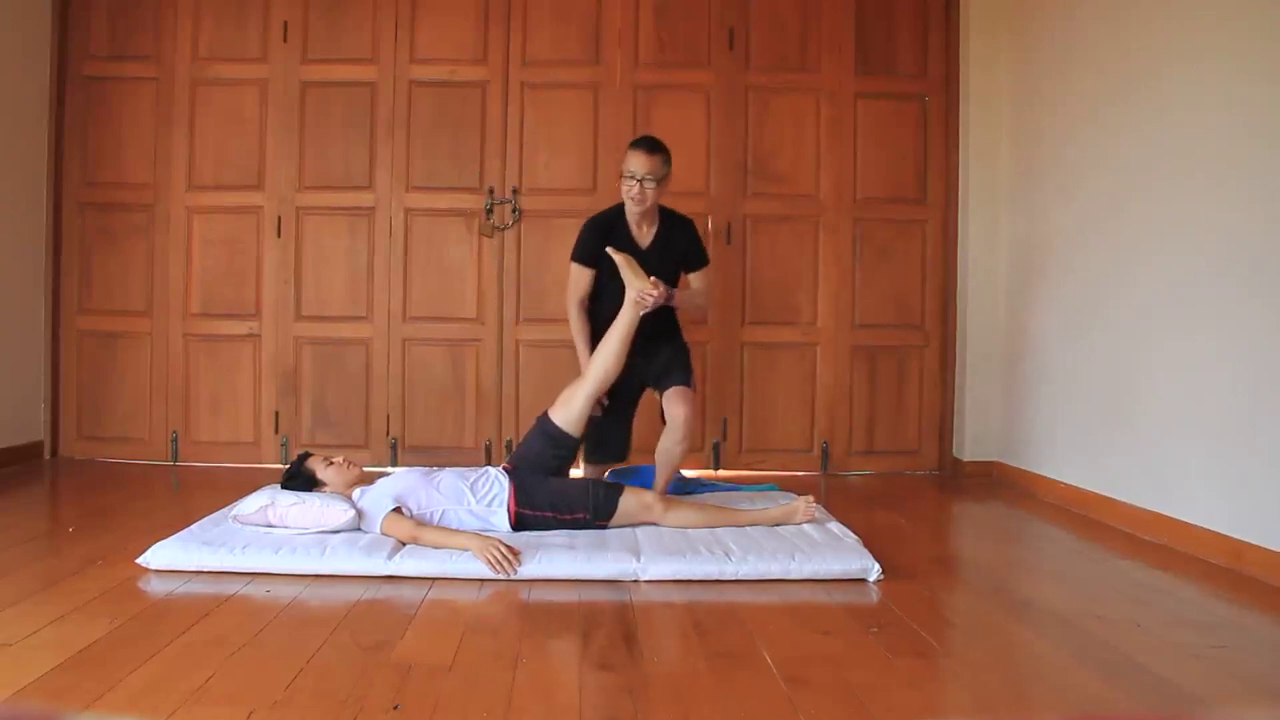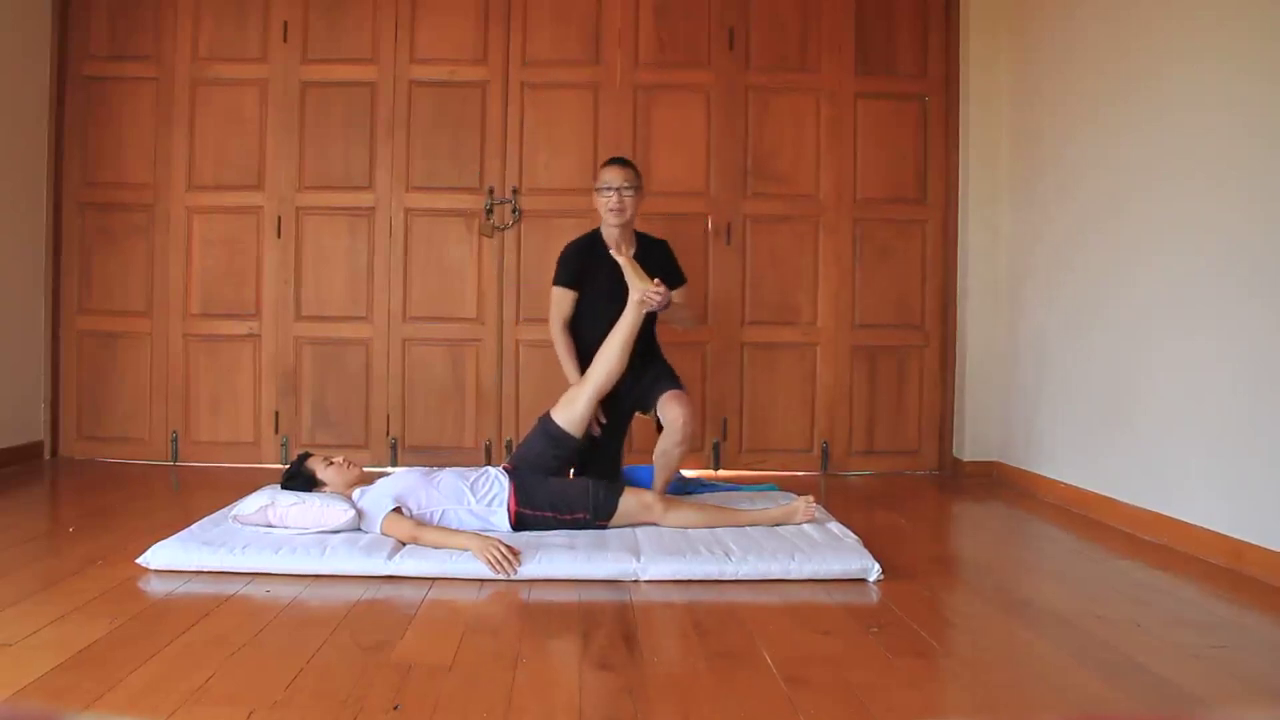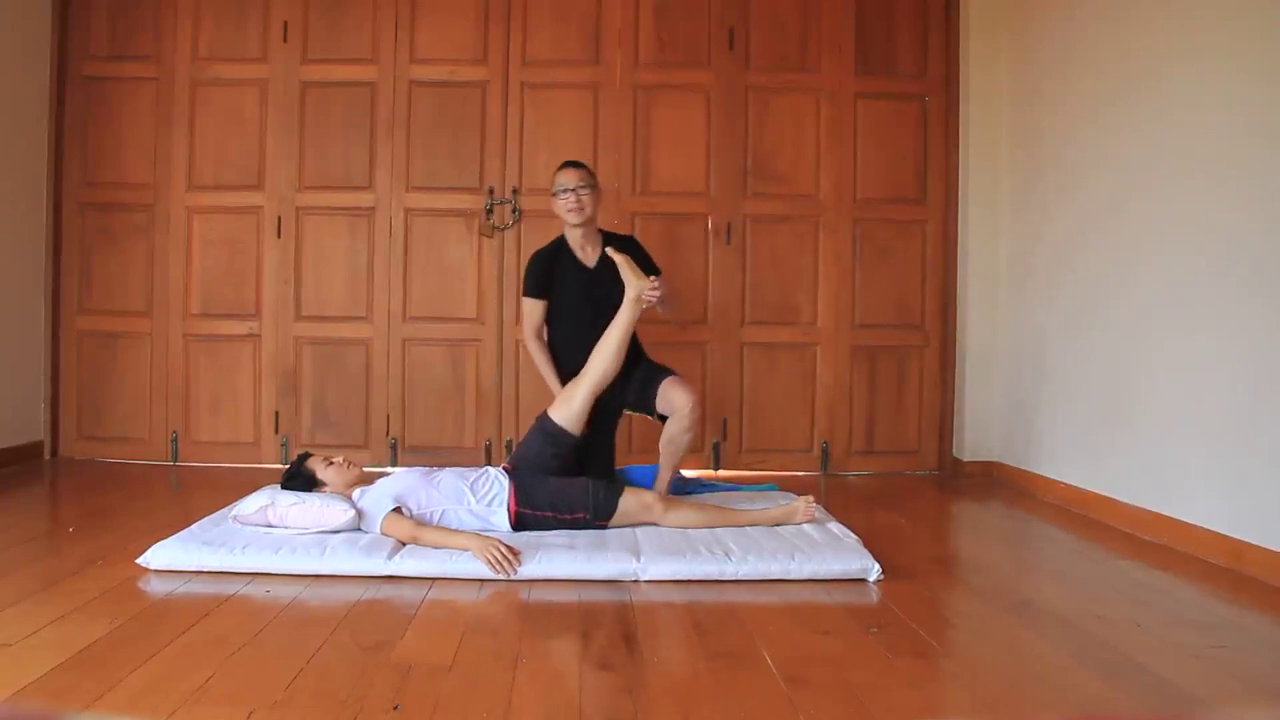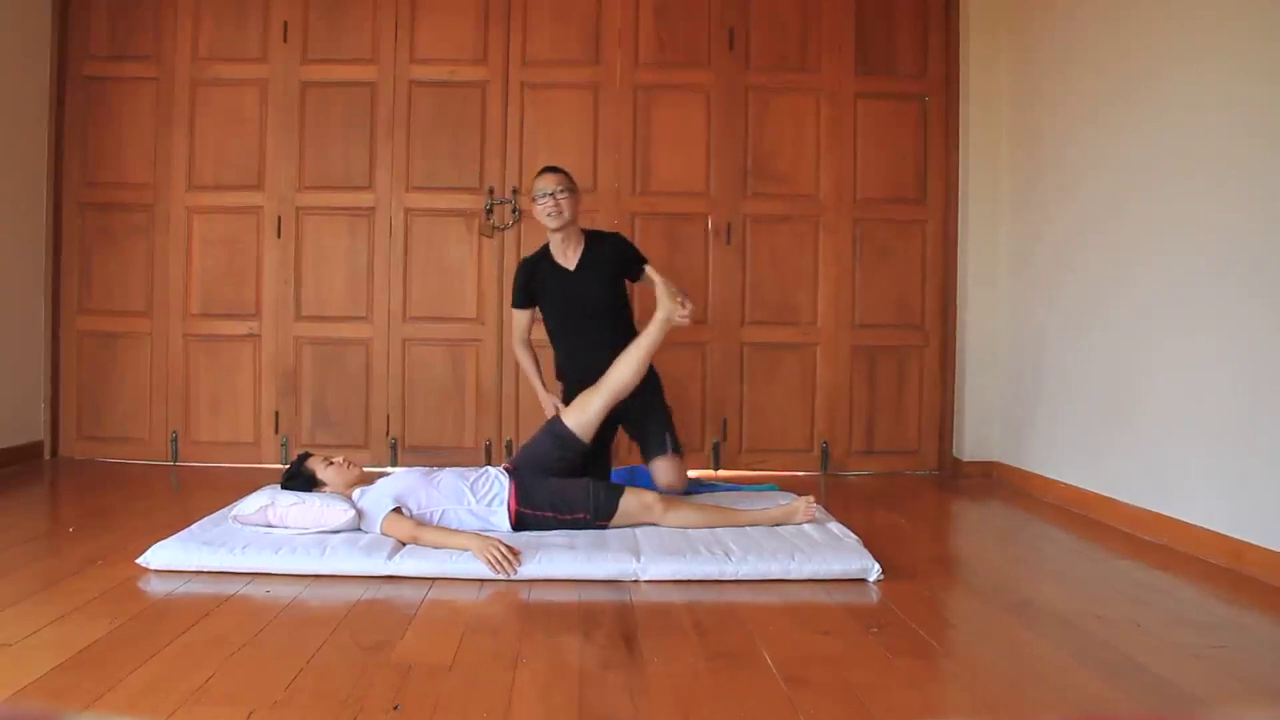
dt=0.3s
person 1, frame 1
left shoulder: (388, 483)
right shoulder: (369, 508)
right elbow: (415, 532)
right wrist: (473, 540)
left hip: (514, 478)
right hip: (518, 508)
left knee: (584, 389)
right knee: (652, 505)
left ankle: (633, 301)
right ankle: (771, 515)
person 1, frame 2
left shoulder: (387, 483)
right shoulder: (369, 507)
right elbow: (414, 532)
right wrist: (473, 540)
left hip: (513, 477)
right hip: (517, 508)
left knee: (585, 392)
right knee: (652, 506)
left ankle: (636, 303)
right ankle: (769, 517)
person 1, frame 3
left shoulder: (386, 482)
right shoulder: (369, 507)
right elbow: (415, 532)
right wrist: (474, 540)
left hip: (514, 478)
right hip: (518, 508)
left knee: (581, 390)
right knee: (652, 505)
left ankle: (632, 300)
right ankle: (773, 516)
person 1, frame 4
left shoulder: (383, 483)
right shoulder: (369, 507)
right elbow: (414, 533)
right wrist: (474, 540)
left hip: (512, 479)
right hip: (517, 507)
left knee: (597, 399)
right knee: (653, 506)
left ankle: (661, 319)
right ankle: (771, 517)
person 2, frame 1
left shoulder: (682, 230)
right shoulder: (598, 229)
left elbow: (702, 295)
right elbow: (576, 304)
left wrist: (668, 296)
right wrist: (589, 370)
left hip: (663, 344)
left knee: (682, 413)
right knee: (598, 463)
person 2, frame 2
left shoulder: (658, 251)
right shoulder: (578, 254)
left elbow: (686, 317)
right elbow: (558, 327)
left wrist: (665, 303)
left hip: (647, 366)
left knee: (681, 417)
person 2, frame 3
left shoulder: (626, 248)
right shoulder: (544, 262)
left elbow: (666, 305)
right elbow: (533, 335)
left wrist: (658, 297)
right wrist: (559, 392)
left hip: (632, 366)
left knee: (687, 402)
left ankle: (659, 492)
person 2, frame 4
left shoulder: (613, 248)
right shoulder: (530, 270)
left elbow: (658, 283)
right elbow: (520, 341)
right wrist: (543, 394)
left hip: (634, 379)
right hip: (581, 391)
left knee: (670, 482)
